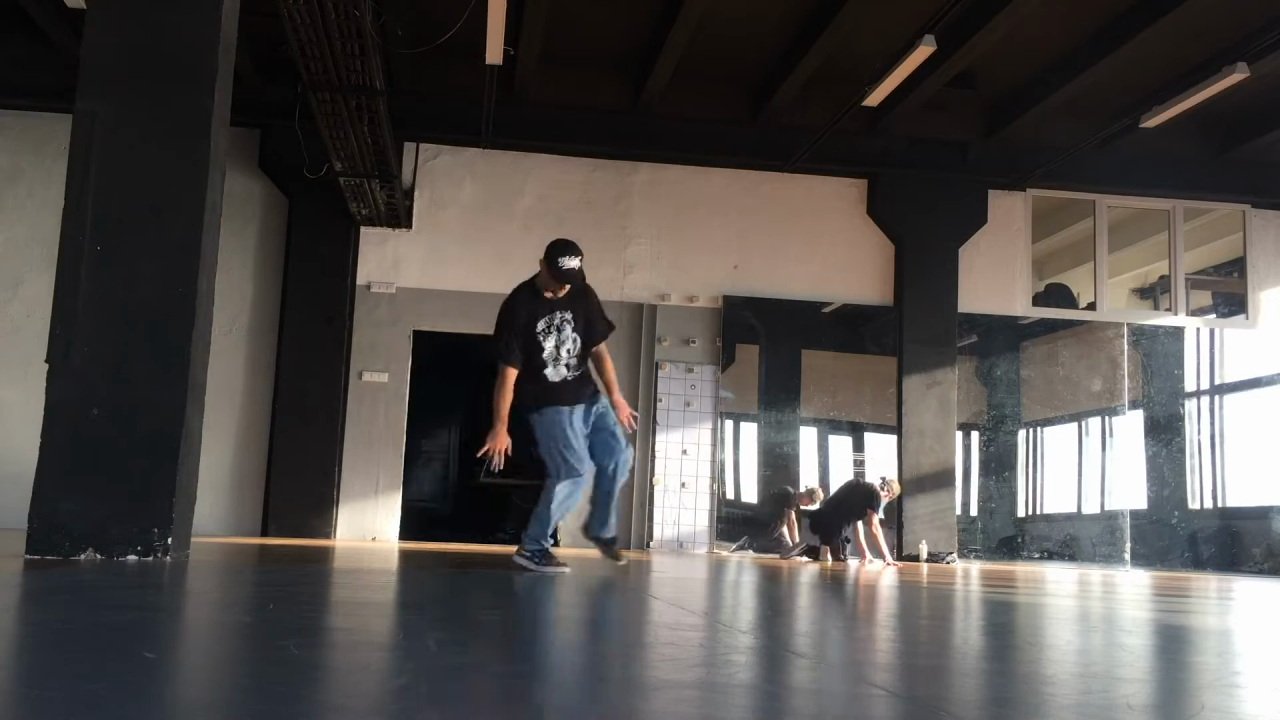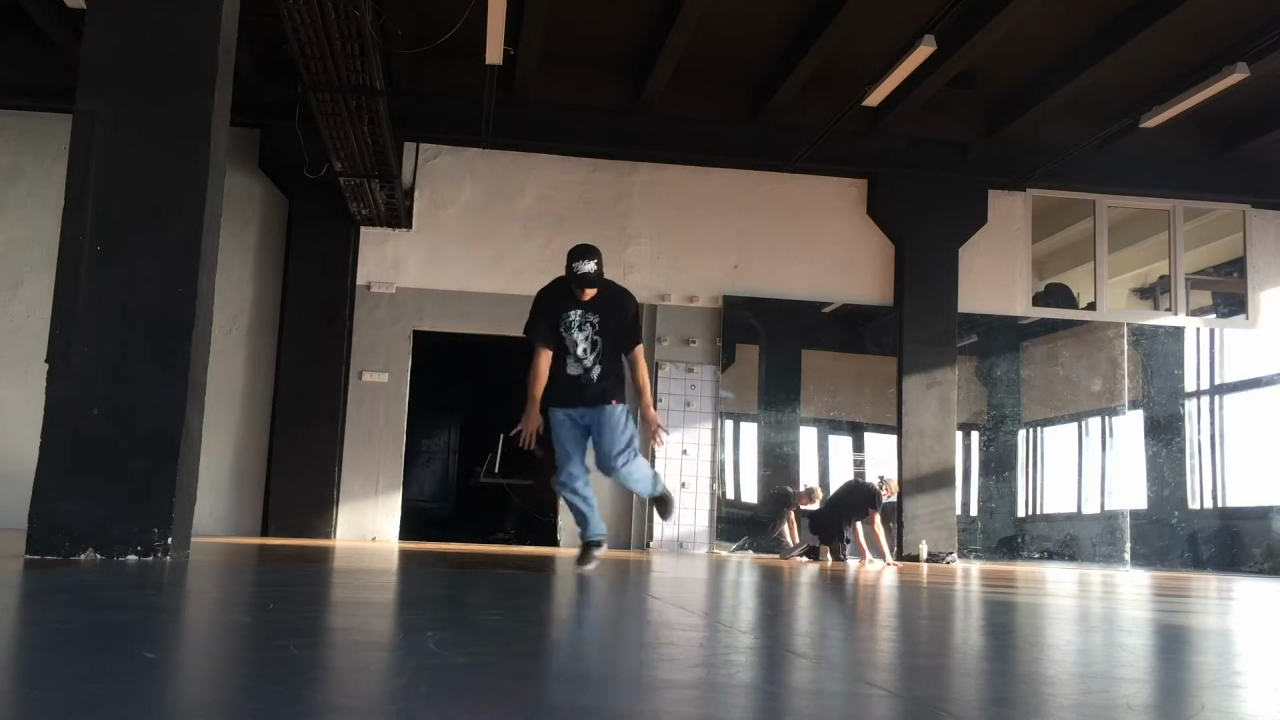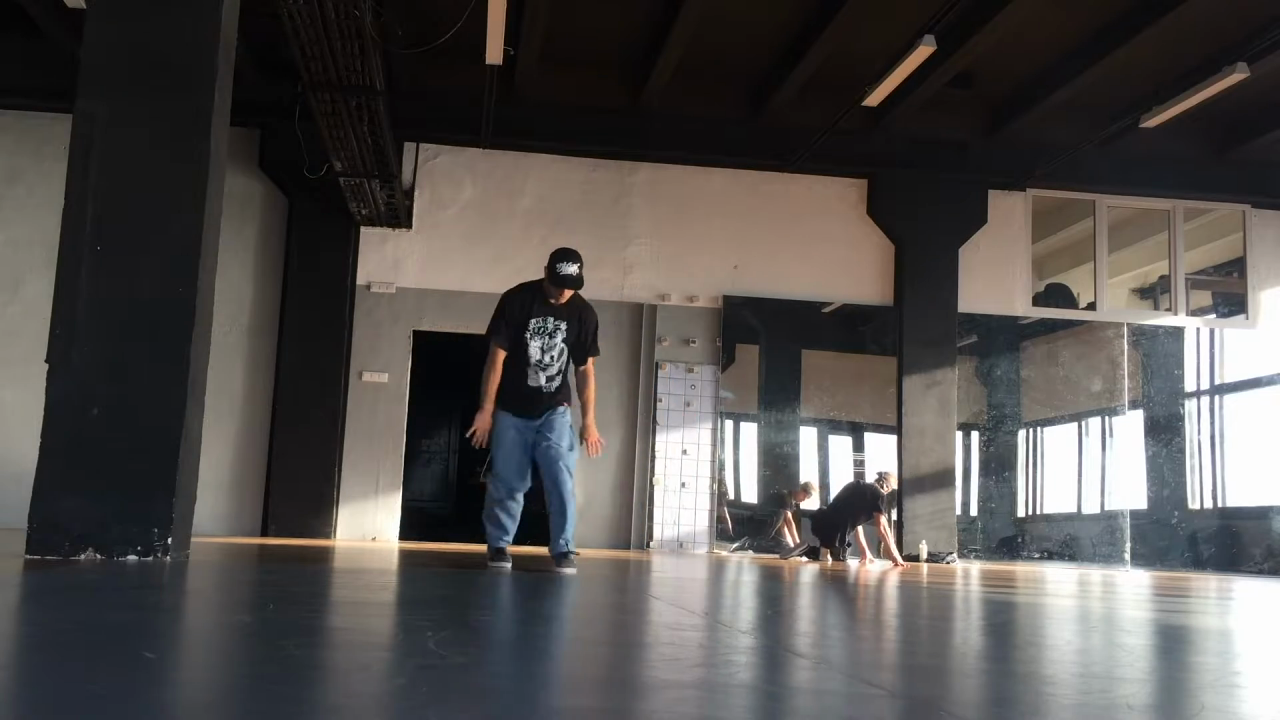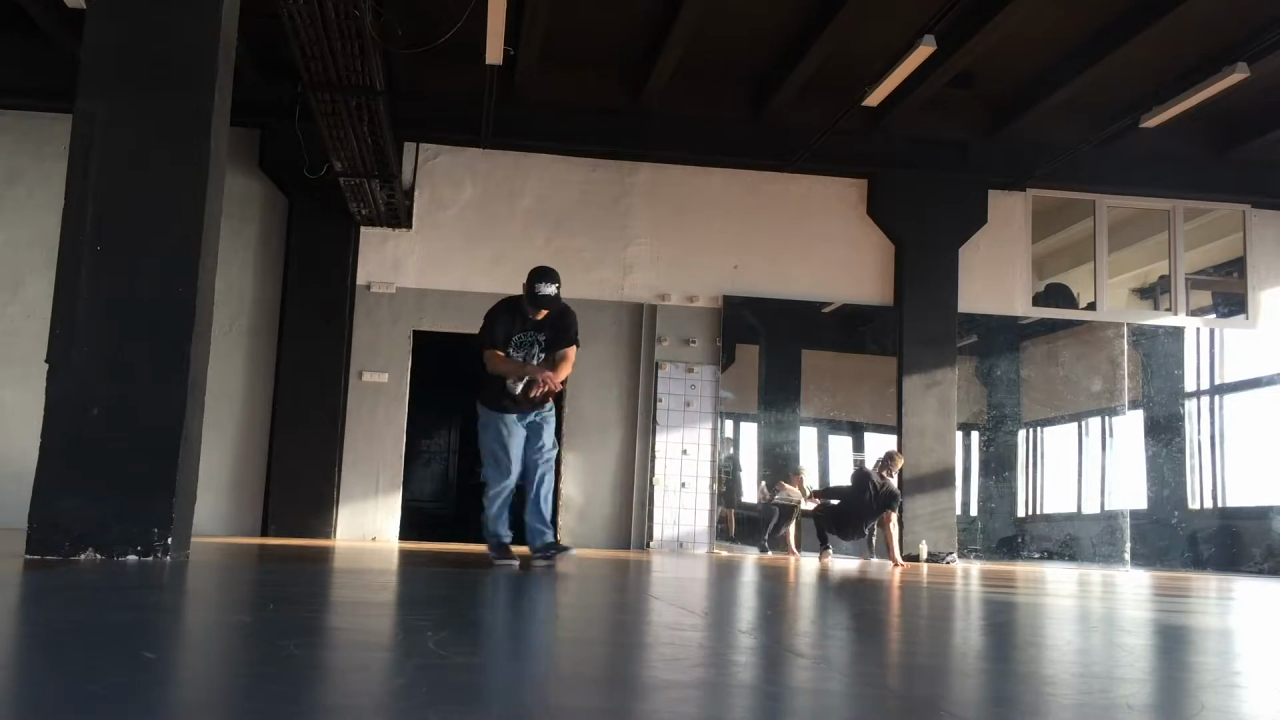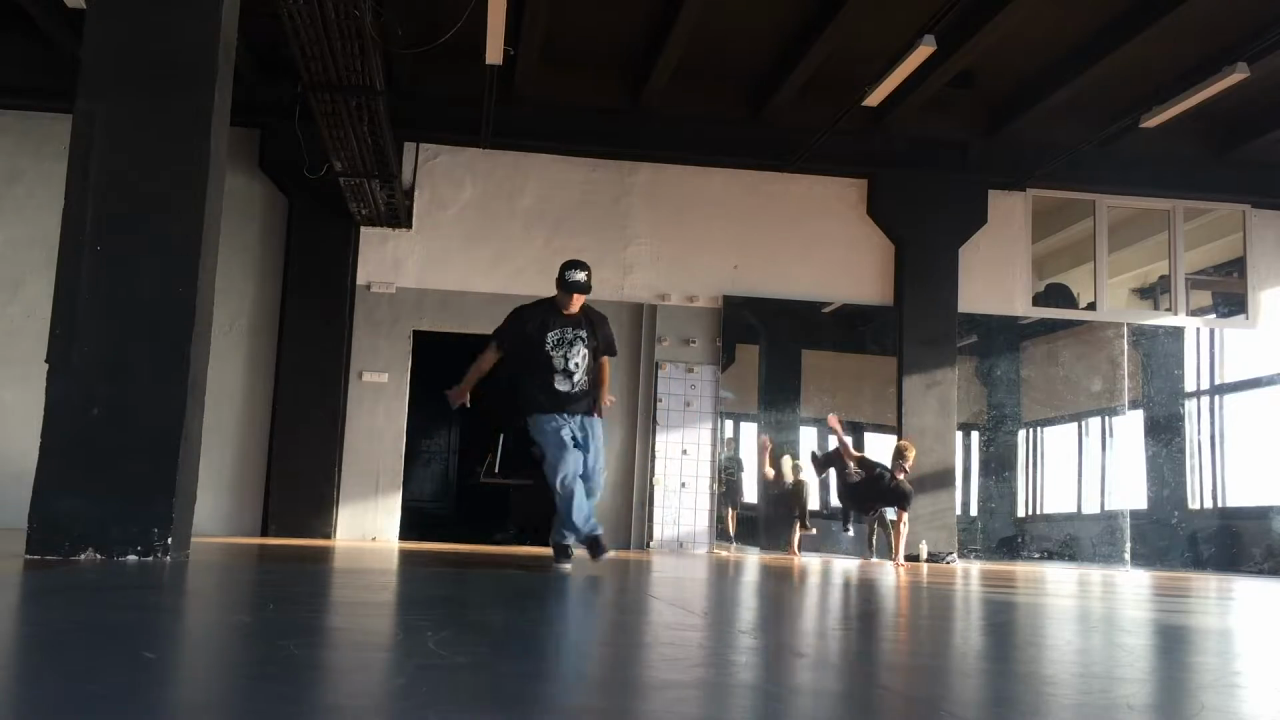
dt=0.5s
person 1, frame 1
left shoulder: (584, 297)
right shoulder: (518, 307)
left elbow: (598, 349)
right elbow: (508, 373)
left wrist: (615, 397)
right wrist: (499, 429)
left hip: (589, 398)
right hip: (547, 405)
left knee: (618, 457)
right knee: (573, 471)
left ankle: (599, 528)
right ankle: (532, 547)
person 1, frame 2
left shoulder: (621, 301)
right shoulder: (548, 299)
left elbow: (635, 357)
right elbow: (542, 357)
left wrist: (647, 407)
right wrist: (532, 409)
left hip: (607, 399)
right hip: (563, 403)
left knee: (615, 463)
right knee: (569, 474)
left ankle: (653, 487)
right ankle: (592, 536)
person 1, frame 3
left shoulder: (584, 314)
right shoulder: (516, 301)
left elbow: (586, 370)
right elbow: (497, 358)
left wrist: (589, 420)
right wrist: (487, 411)
left hip: (554, 409)
right hip: (510, 409)
left knee: (558, 470)
right knee: (509, 480)
left ankle: (562, 548)
right ankle: (499, 543)
person 1, frame 4
left shoulder: (564, 317)
right shoulder: (500, 314)
left elbow: (566, 360)
right elbow: (493, 362)
left wrist: (551, 378)
right wrist: (531, 370)
left hip: (539, 407)
right hip: (500, 406)
left knee: (541, 469)
right knee: (504, 472)
left ankle: (542, 543)
right ankle: (497, 540)
person 1, frame 5
left shoulder: (597, 321)
right shoulder: (529, 317)
right elbow: (494, 351)
left wrist: (603, 389)
right wrist: (465, 385)
left hip: (587, 414)
right hip: (547, 415)
left knee: (590, 483)
right knee: (567, 472)
left ankle: (562, 540)
right ankle: (588, 533)
